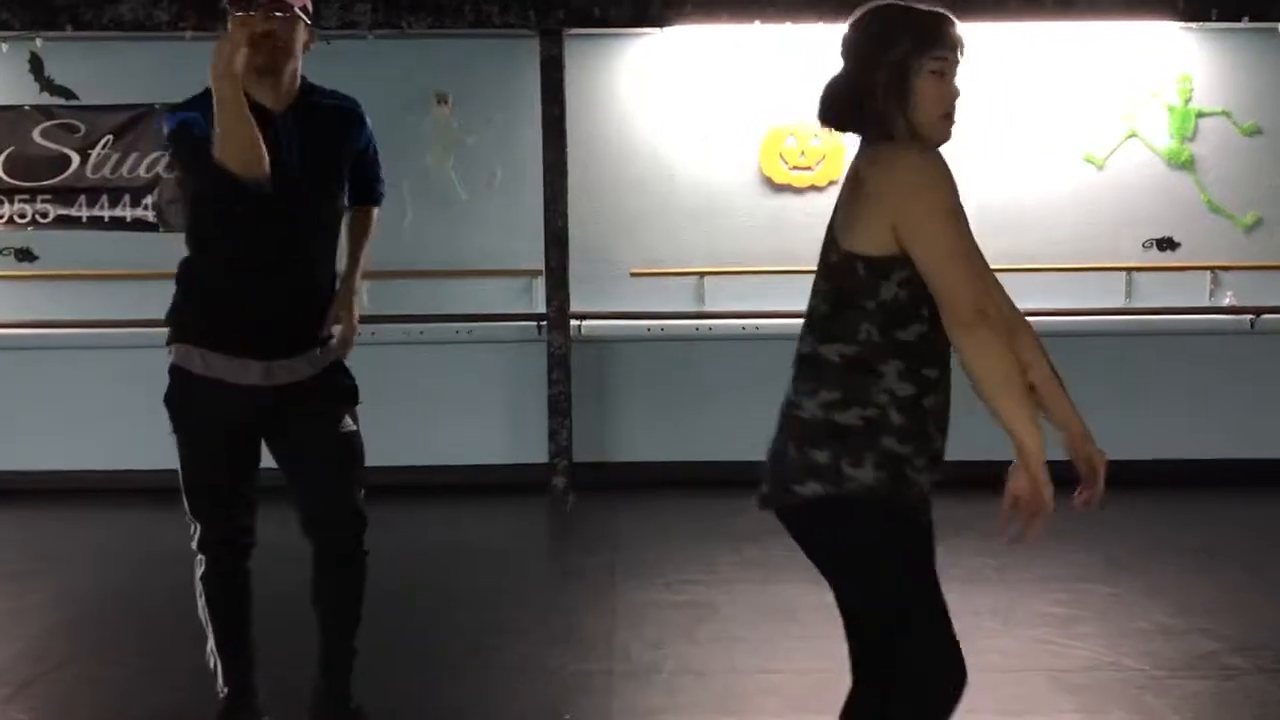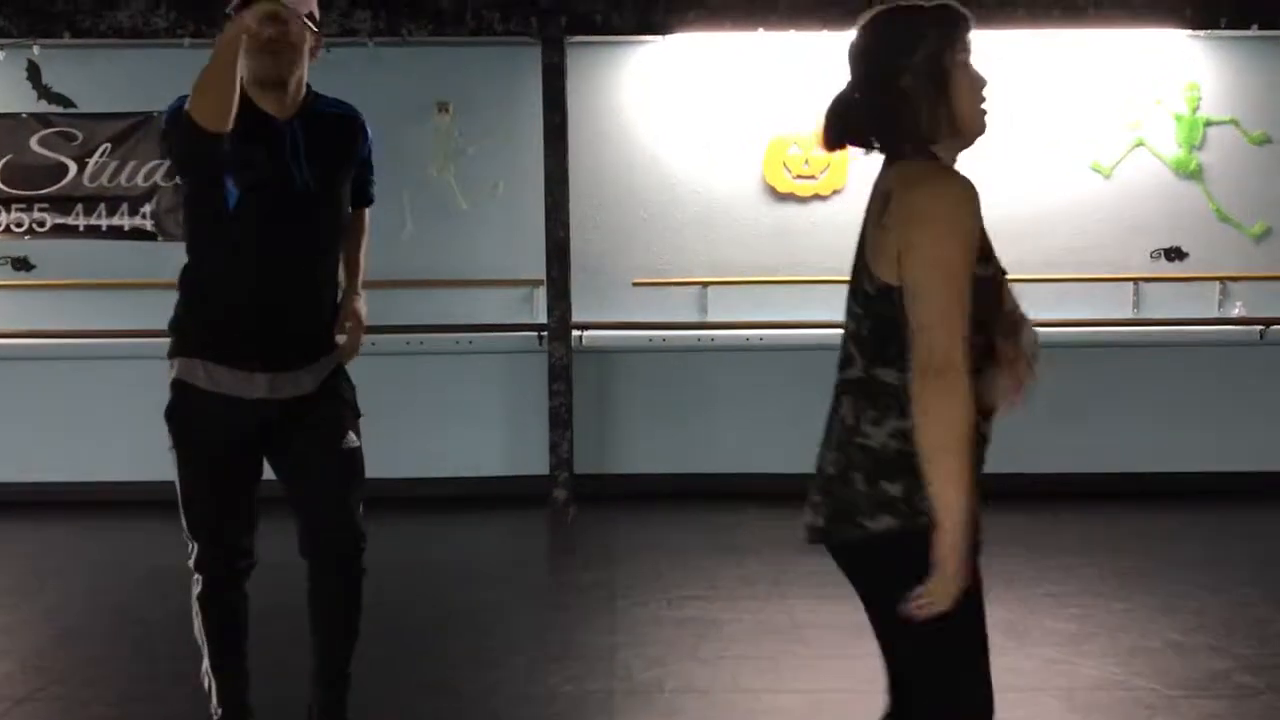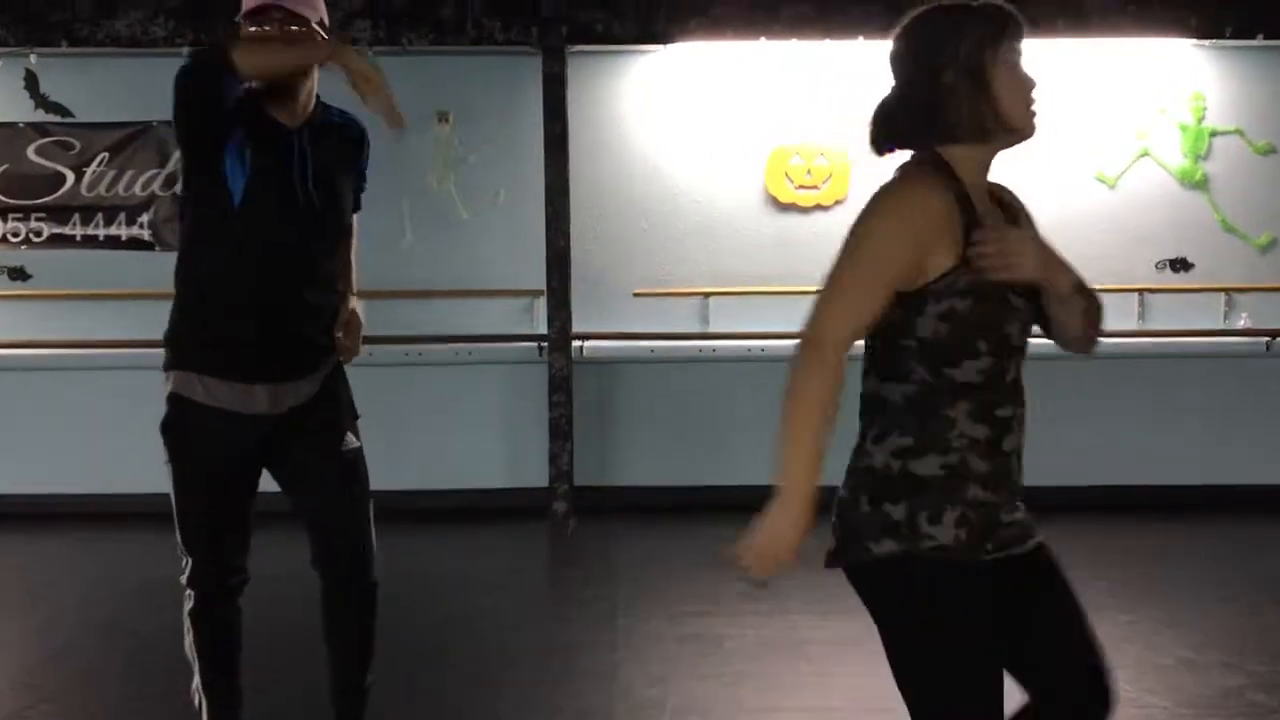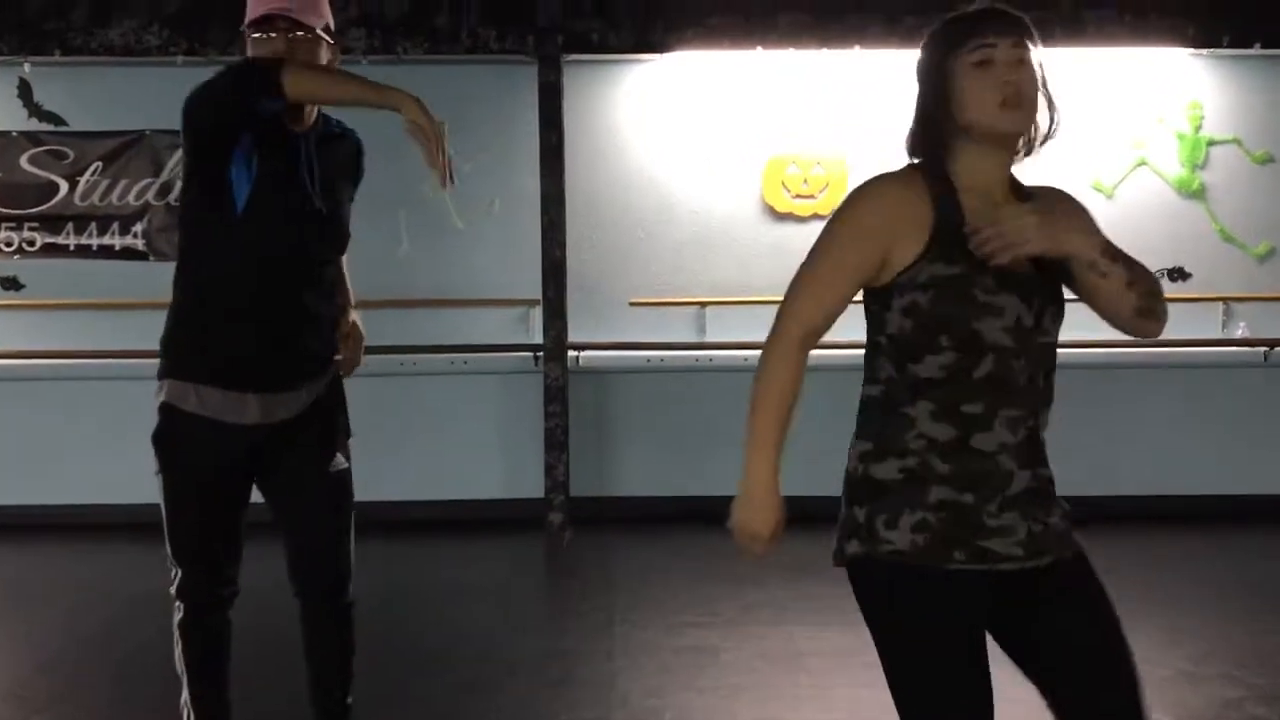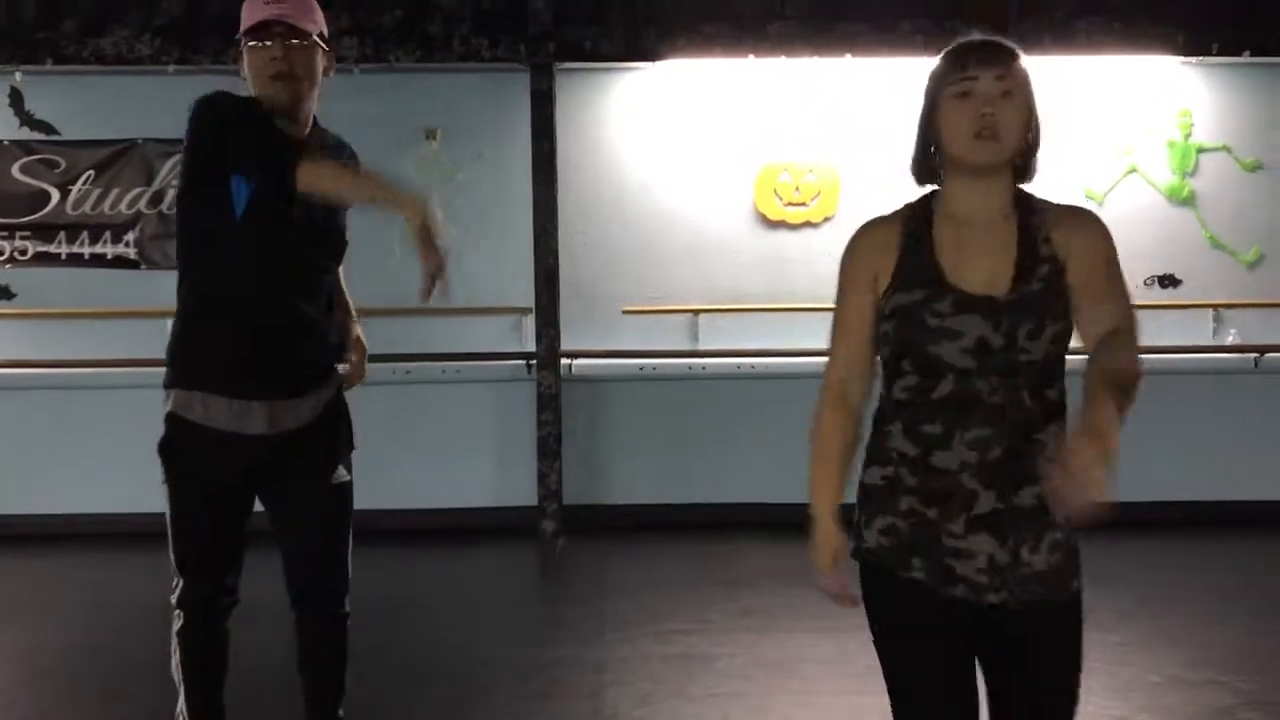
dt=0.2s
person 1, frame 1
left shoulder: (343, 119)
right shoulder: (194, 119)
left elbow: (366, 203)
right elbow: (244, 176)
left wrist: (350, 285)
right wrist: (228, 71)
left hip: (310, 363)
right hip: (212, 367)
left knee: (340, 528)
right knee: (221, 541)
person 1, frame 2
left shoulder: (345, 128)
right shoulder: (201, 126)
right elbow: (206, 129)
left wrist: (353, 292)
left hip: (313, 377)
right hip: (214, 380)
left knee: (339, 545)
right knee: (218, 559)
person 1, frame 3
left shoulder: (345, 139)
right shoulder: (212, 122)
right elbow: (212, 64)
left wrist: (347, 298)
right wrist: (349, 65)
left hip: (311, 387)
right hip: (209, 393)
left knee: (351, 560)
right knee: (211, 577)
person 1, frame 4
left shoulder: (343, 151)
right shoulder: (219, 118)
right elbow: (267, 80)
left wrist: (345, 310)
right wrist: (404, 102)
left hip: (306, 401)
right hip: (204, 403)
left knee: (327, 581)
right knee: (201, 588)
person 1, frame 5
left shoulder: (340, 152)
right shoulder: (218, 122)
right elbow: (290, 160)
left wrist: (344, 325)
right wrist: (407, 204)
left hip: (311, 409)
right hip: (213, 411)
left knee: (323, 591)
right knee: (200, 597)
person 2, frame 1
left shoulder: (890, 175)
right shoulder: (907, 171)
left elbow: (995, 311)
right elbow: (972, 319)
left wrist: (1072, 426)
right wrist: (1031, 455)
left hip: (871, 470)
right hip: (846, 473)
person 2, frame 2
left shoulder: (926, 190)
right shoulder: (934, 194)
left elbow: (991, 321)
right elbow: (936, 368)
left wrist: (1013, 358)
right wrist: (952, 528)
left hip: (904, 499)
right hip: (898, 501)
person 2, frame 3
left shoulder: (1000, 212)
right shoulder: (918, 204)
left elbow: (1080, 332)
right elbow: (823, 349)
left wrist: (1050, 274)
right wrist: (793, 502)
left hip: (990, 521)
right hip: (914, 527)
person 2, frame 4
left shoulder: (1053, 213)
right shoulder: (892, 205)
left elbow: (1146, 317)
right elbow: (789, 337)
left wrist: (1076, 246)
right wrist: (760, 479)
left hip: (1024, 522)
right hip: (910, 532)
person 2, frame 5
left shoulder: (1072, 237)
right shoulder: (881, 245)
left elbow: (1115, 351)
right elbow: (842, 388)
left wrist: (1098, 431)
right wrist: (826, 516)
left hip: (1036, 551)
right hip: (908, 550)
